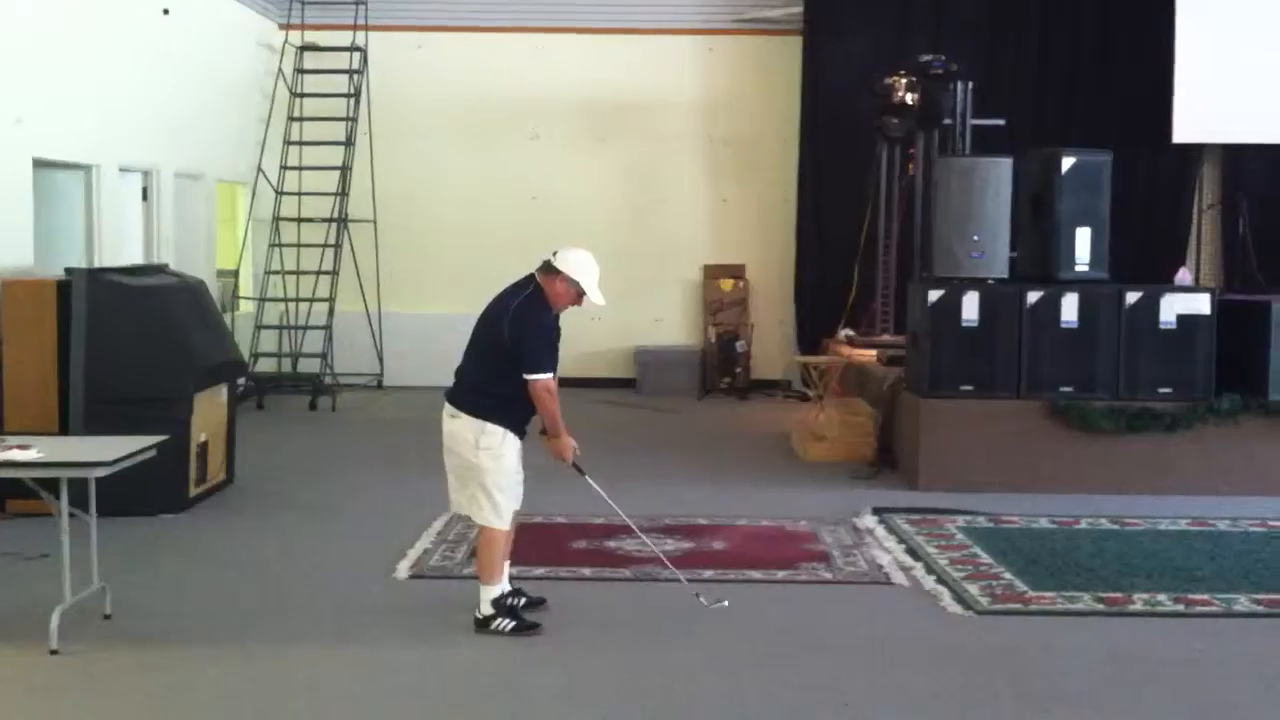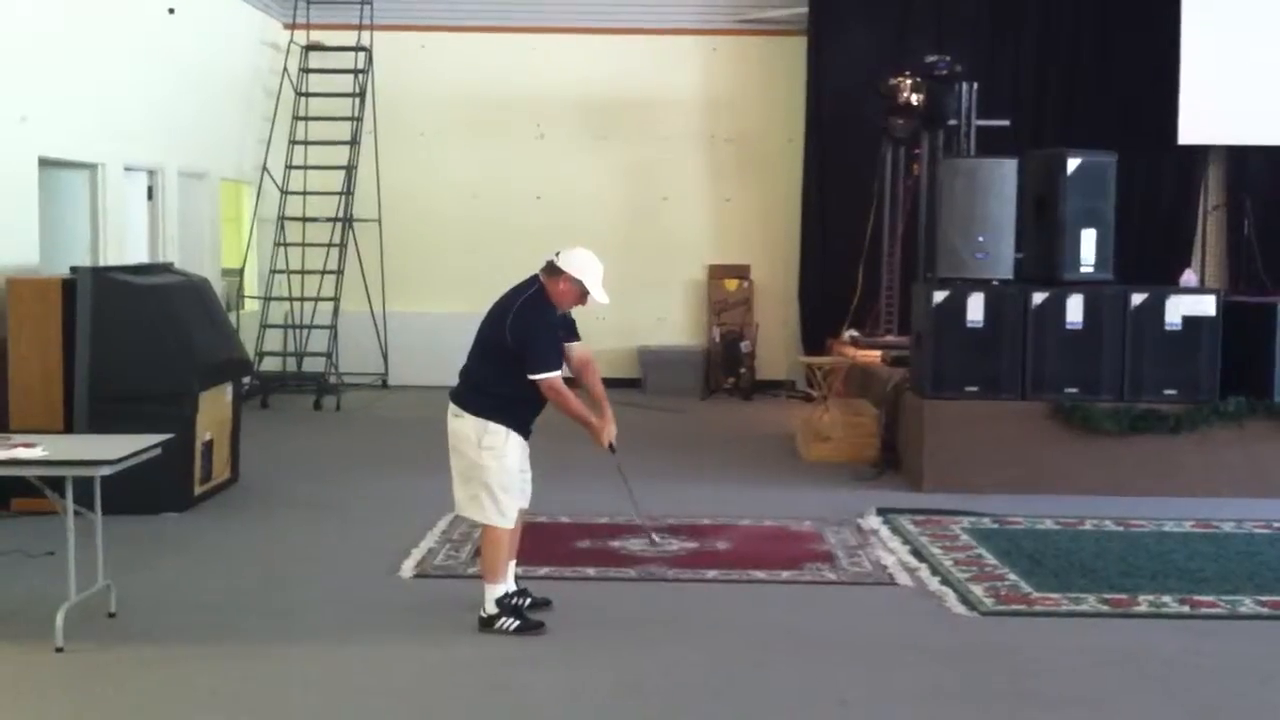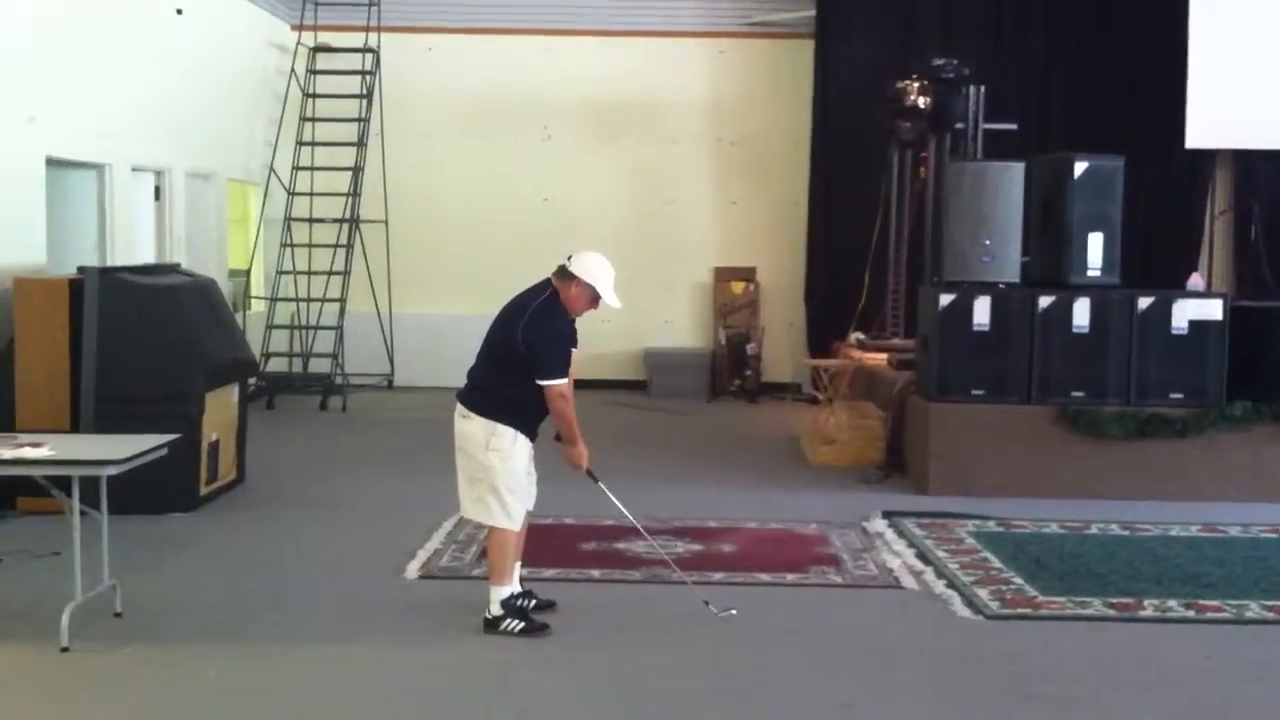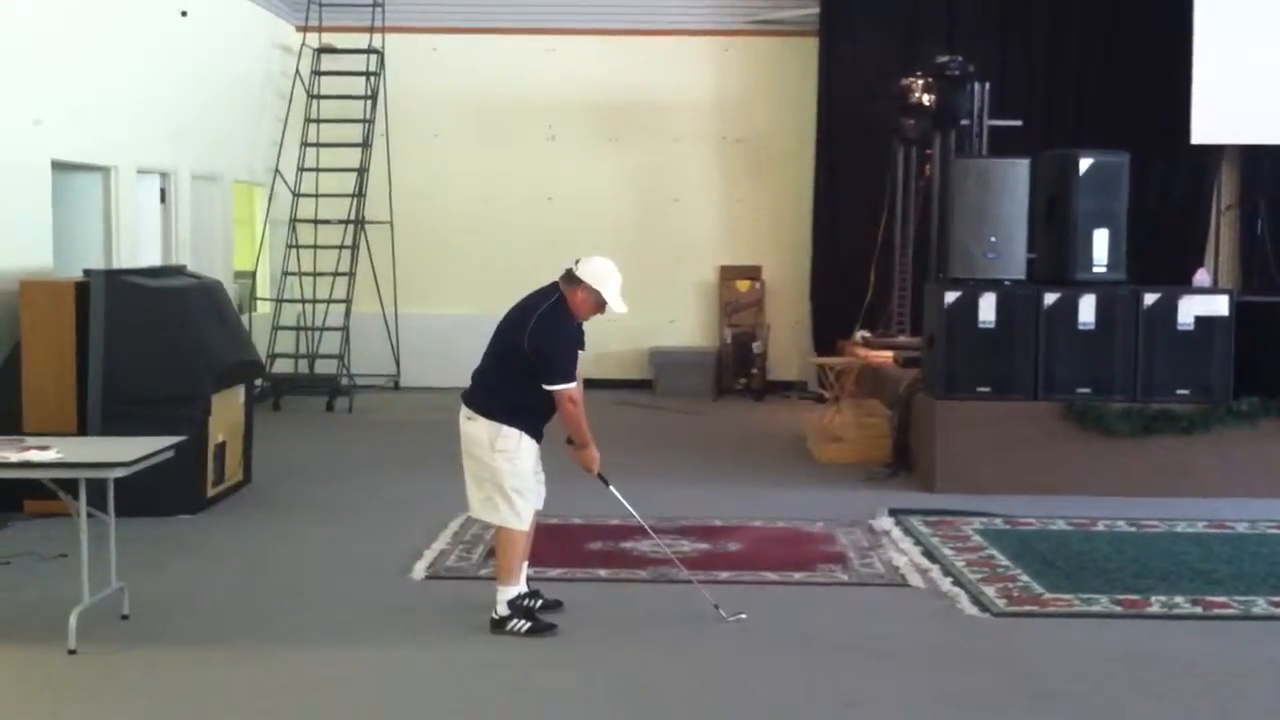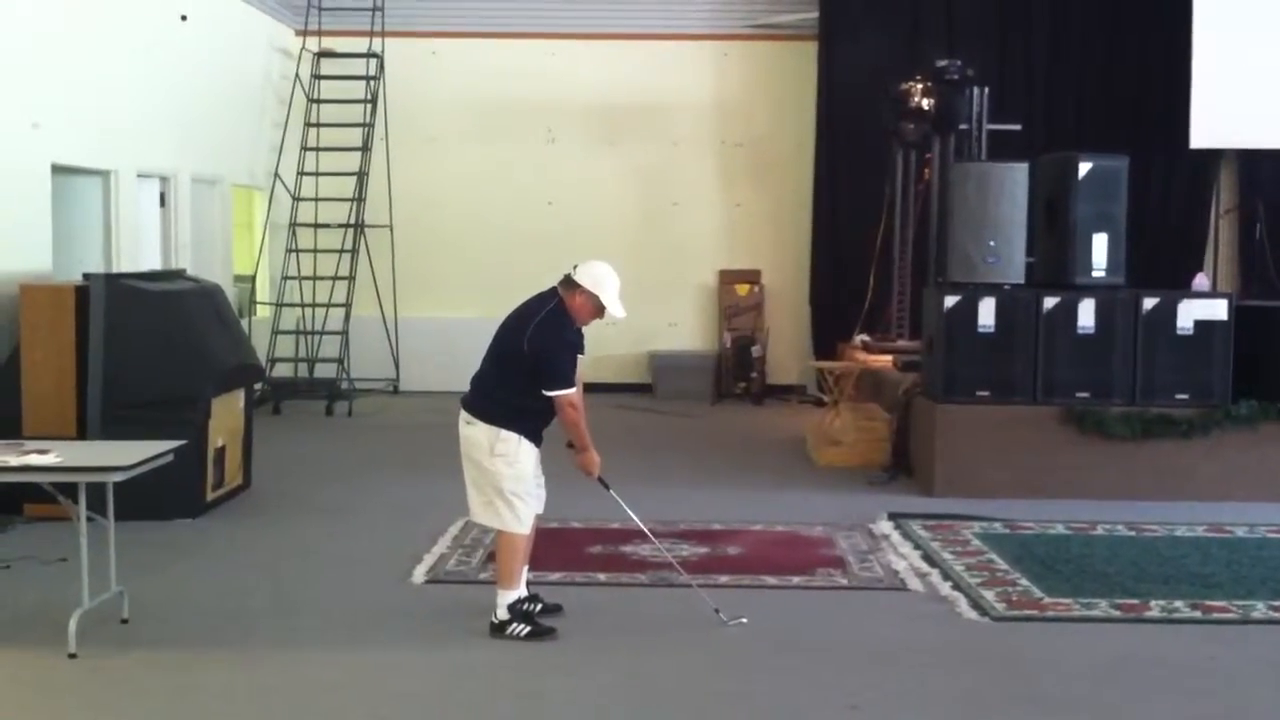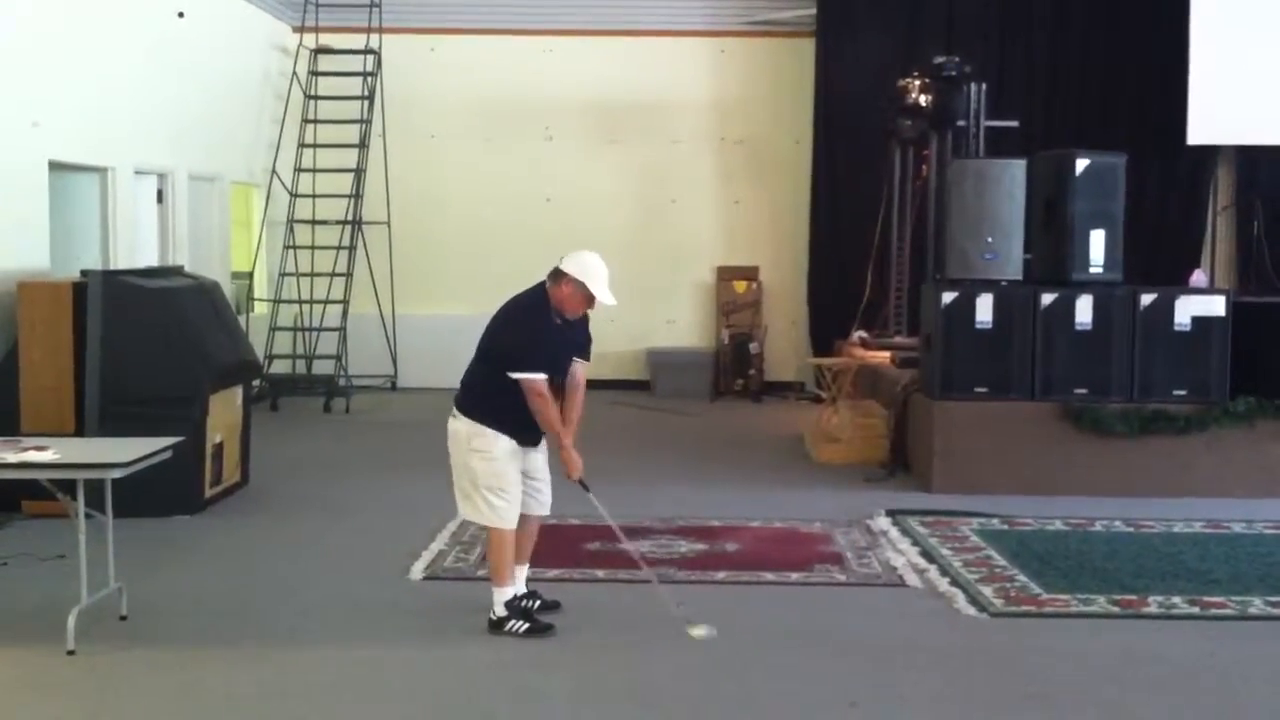
dt=0.7s
person 1, frame 1
left shoulder: (534, 301)
right shoulder: (531, 315)
left elbow: (546, 379)
right elbow: (541, 388)
left wrist: (554, 431)
right wrist: (559, 435)
left hip: (494, 420)
right hip: (482, 423)
left knee: (506, 508)
right knee: (495, 515)
left ankle: (502, 589)
right ankle: (490, 609)
person 1, frame 2
left shoulder: (549, 305)
right shoulder: (531, 315)
left elbow: (580, 359)
right elbow: (552, 387)
left wrist: (606, 412)
right wrist: (593, 424)
left hip: (505, 420)
right hip: (486, 423)
left knee: (514, 506)
right knee: (500, 513)
left ankle: (507, 588)
right ankle: (494, 607)
person 1, frame 3
left shoulder: (551, 305)
right shoulder: (546, 319)
left elbow: (564, 376)
right elbow: (556, 393)
left wrist: (568, 435)
right wrist: (574, 442)
left hip: (507, 420)
right hip: (493, 424)
left knee: (520, 506)
right knee: (505, 514)
left ankle: (511, 590)
right ankle: (499, 609)
person 1, frame 4
left shoulder: (557, 307)
right shoulder: (552, 325)
left elbow: (571, 381)
right elbow: (567, 398)
left wrist: (579, 438)
right wrist: (585, 445)
left hip: (511, 420)
right hip: (498, 425)
left knee: (528, 506)
right knee: (514, 514)
left ankle: (518, 590)
right ankle: (507, 609)
person 1, frame 5
left shoulder: (557, 314)
right shoulder: (551, 329)
left elbow: (571, 386)
right elbow: (566, 402)
left wrist: (580, 442)
right wrist: (586, 450)
left hip: (512, 426)
right hip: (498, 429)
left knee: (529, 511)
right knee: (514, 518)
left ankle: (518, 594)
right ankle: (506, 614)
person 1, frame 6
left shoulder: (573, 321)
right shoulder: (524, 317)
left elbow: (575, 382)
right elbow: (537, 392)
left wrist: (567, 437)
right wrist: (565, 448)
left hip: (525, 431)
right hip: (486, 428)
left knee: (531, 509)
right knee: (503, 516)
left ankle: (517, 591)
right ankle: (503, 610)
